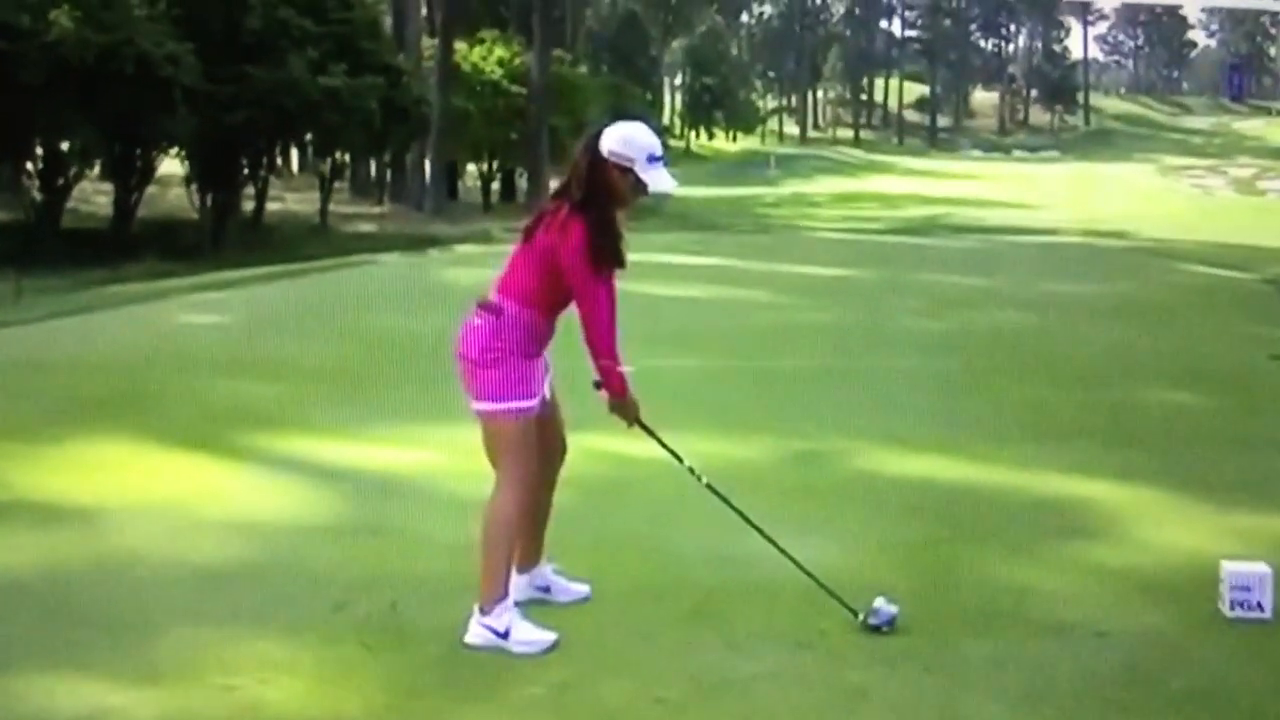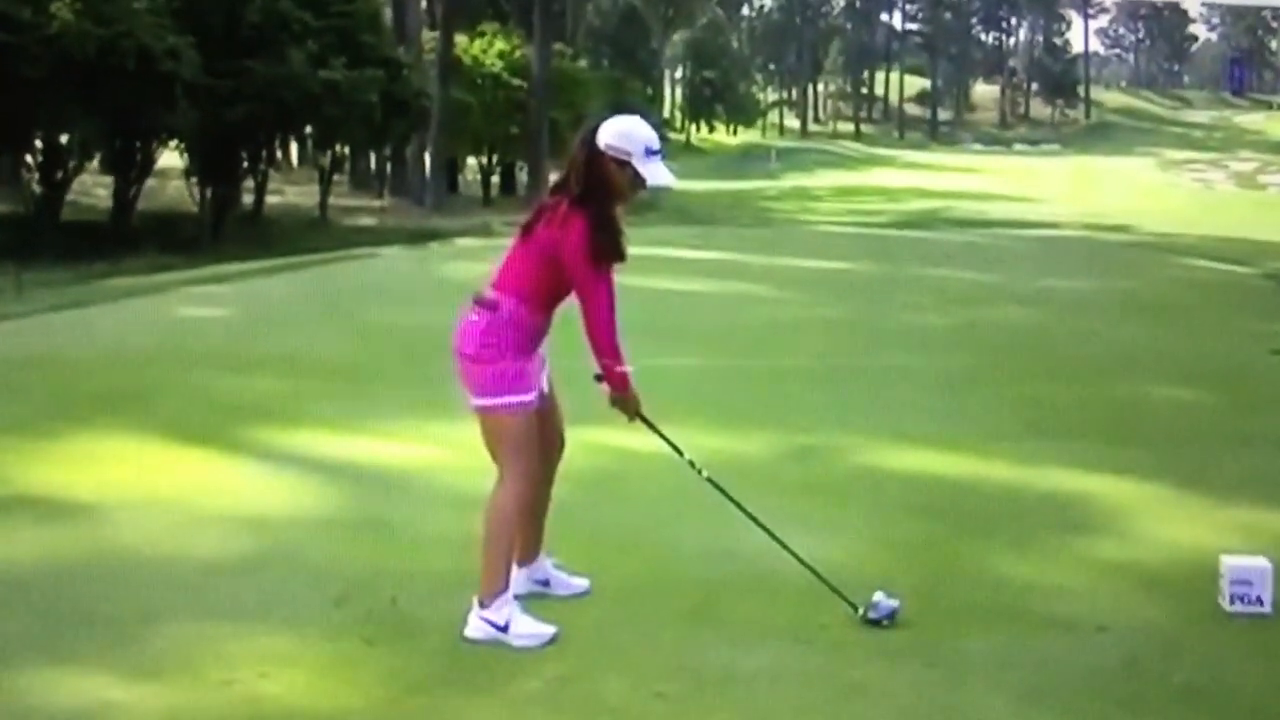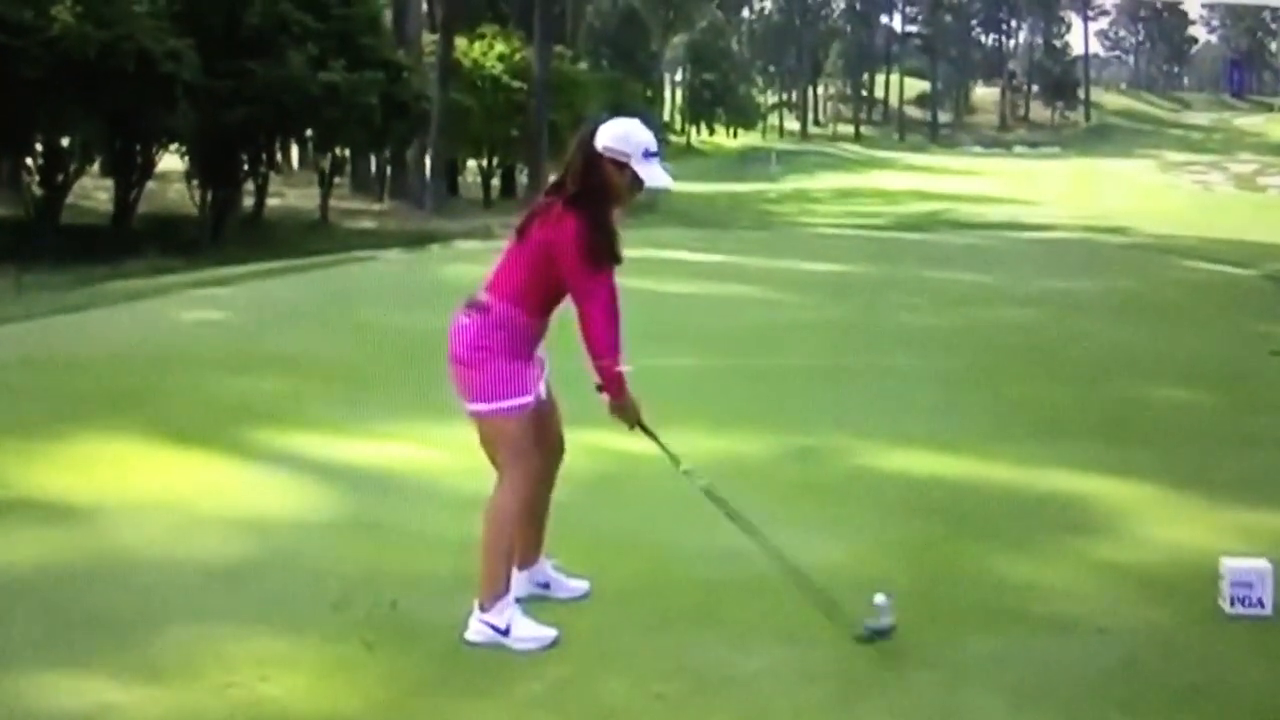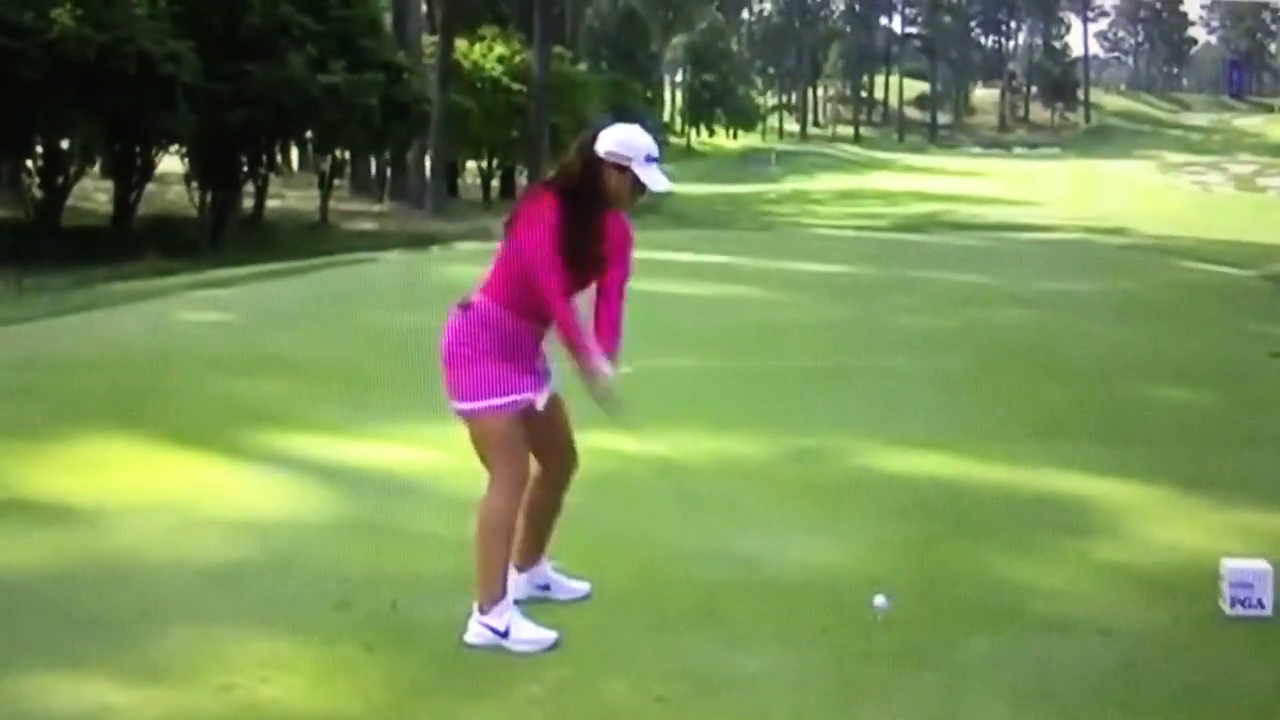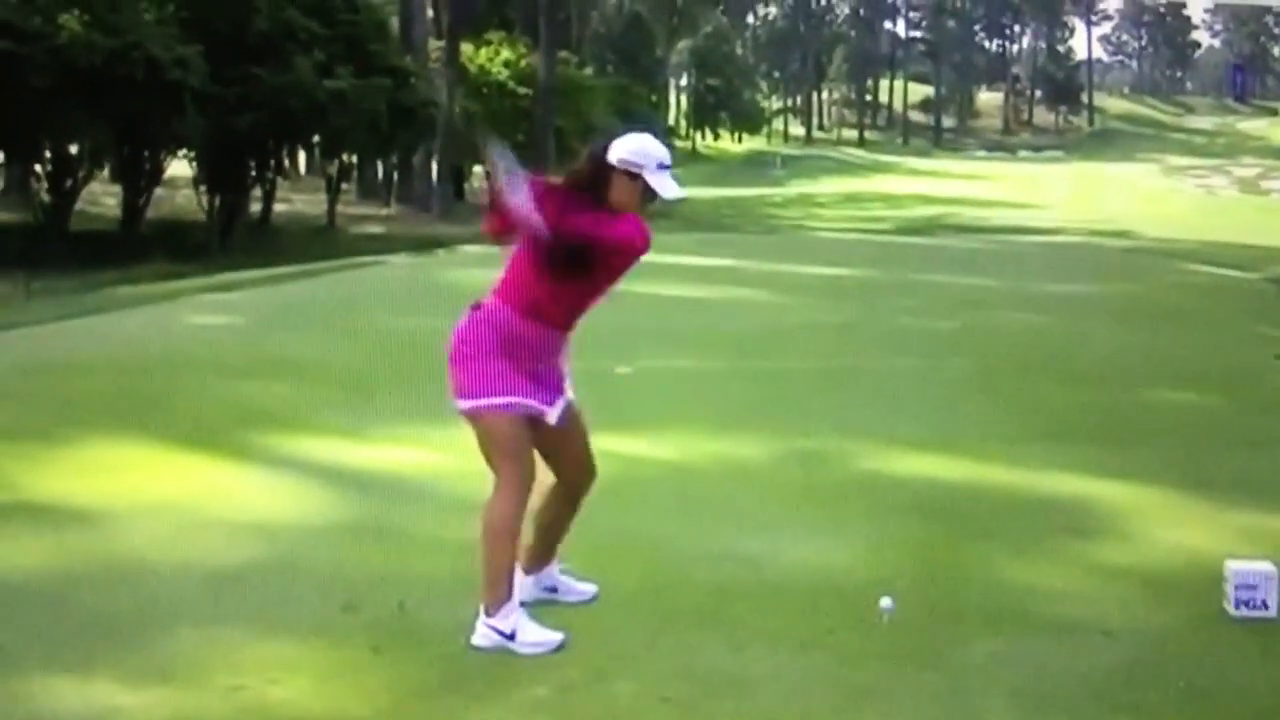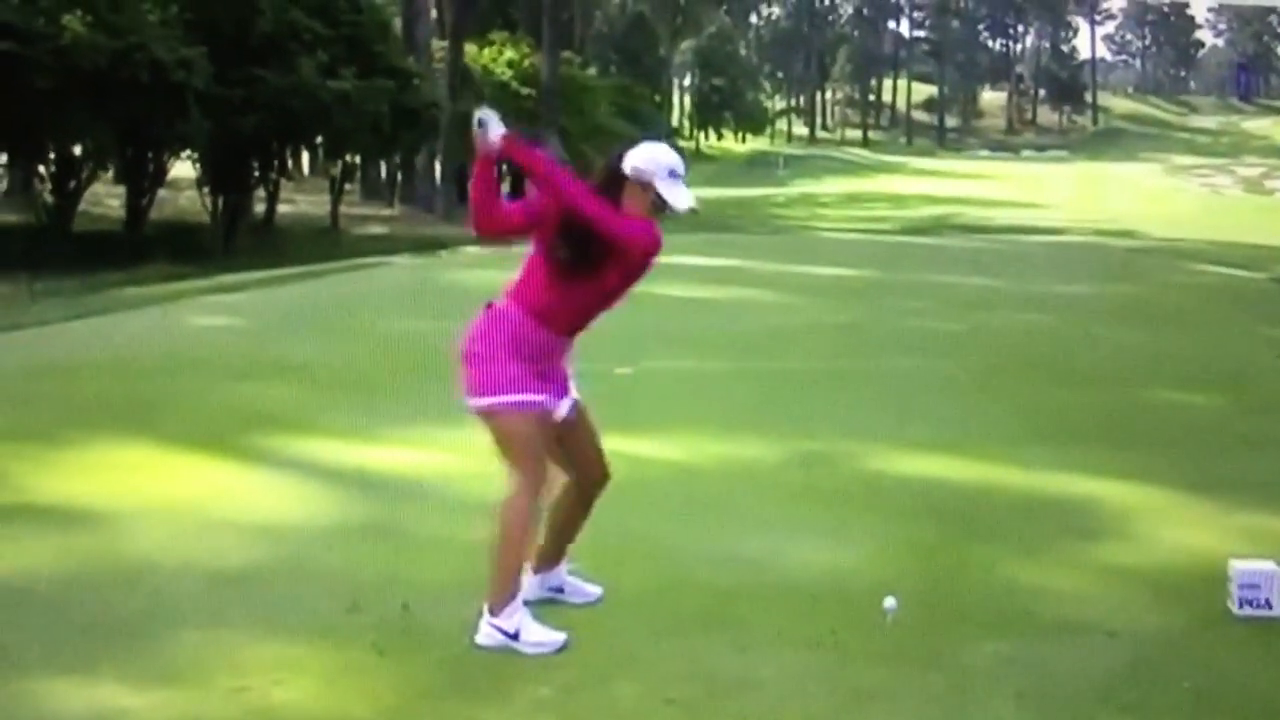
dt=0.2s
person 1, frame 1
left shoulder: (594, 218)
right shoulder: (574, 226)
left elbow: (603, 299)
right elbow: (592, 312)
left wrist: (612, 374)
right wrist: (617, 386)
left hip: (523, 345)
right hip: (499, 345)
left knee: (550, 455)
right knee: (516, 476)
left ankle: (529, 572)
right ankle: (491, 616)
person 1, frame 2
left shoulder: (592, 213)
right shoulder: (574, 221)
left elbow: (602, 295)
right elbow: (594, 306)
left wrist: (614, 369)
right wrist: (619, 379)
left hip: (519, 340)
right hip: (496, 340)
left knee: (548, 449)
right knee: (518, 470)
left ankle: (528, 566)
right ankle: (490, 610)
person 1, frame 3
left shoulder: (592, 216)
right shoulder: (567, 221)
left elbow: (604, 297)
right elbow: (589, 308)
left wrist: (613, 374)
right wrist: (616, 386)
left hip: (517, 344)
right hip: (490, 343)
left knee: (549, 453)
right knee: (519, 473)
left ankle: (529, 569)
right ankle: (491, 613)
person 1, frame 4
left shoulder: (615, 231)
right shoulder: (546, 206)
left elbow: (612, 297)
right elbow: (549, 286)
left wrist: (604, 356)
right wrist: (586, 354)
left hip: (523, 350)
right hip: (481, 344)
left knee: (561, 460)
right knee: (511, 474)
left ankle: (528, 570)
right ankle: (490, 615)
person 1, frame 5
left shoulder: (633, 235)
right shoulder: (549, 197)
left elbow: (591, 231)
right elbow: (501, 228)
left wrist: (540, 215)
right wrist: (508, 195)
left hip: (541, 359)
right hip: (490, 346)
left knee: (579, 473)
right knee: (516, 478)
left ankle: (535, 572)
right ankle: (496, 618)
person 1, frame 6
left shoulder: (643, 241)
right shoulder: (562, 206)
left elbow: (584, 206)
right elbow: (489, 225)
left wrist: (517, 149)
right wrist: (488, 157)
left hip: (545, 362)
right hip: (500, 347)
left knee: (592, 473)
right knee: (533, 477)
left ankle: (544, 572)
right ankle: (500, 617)
